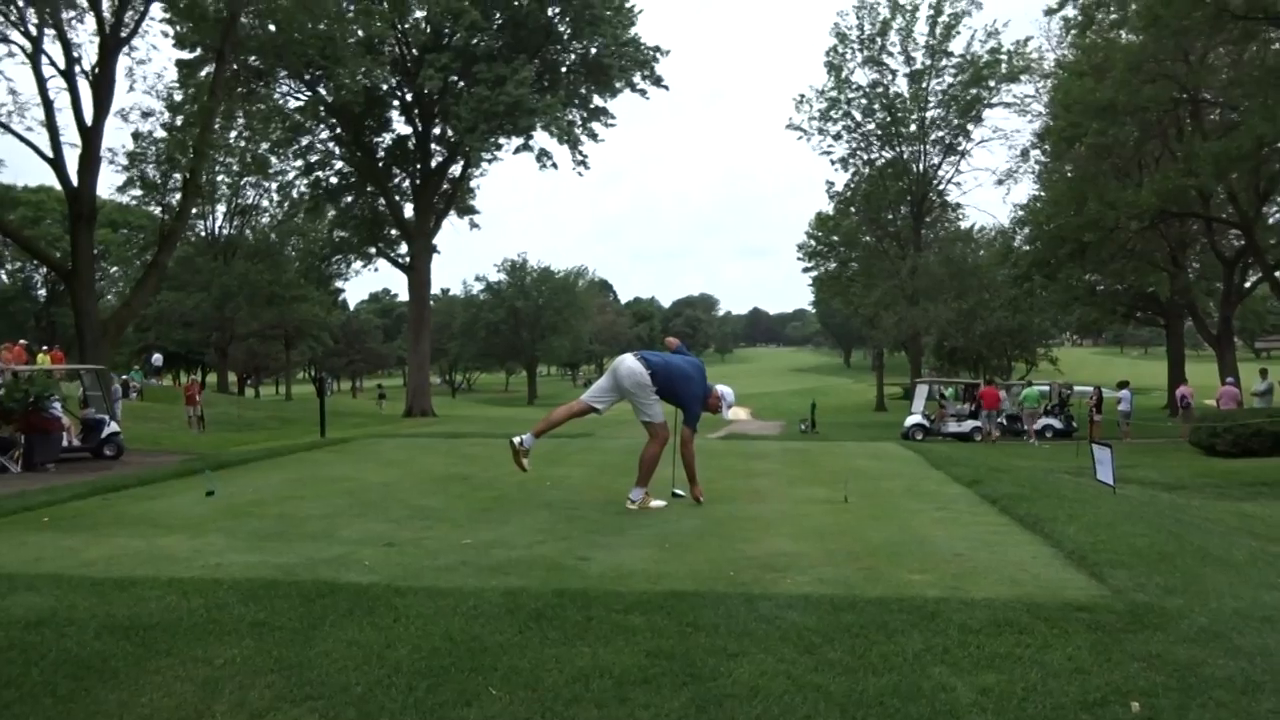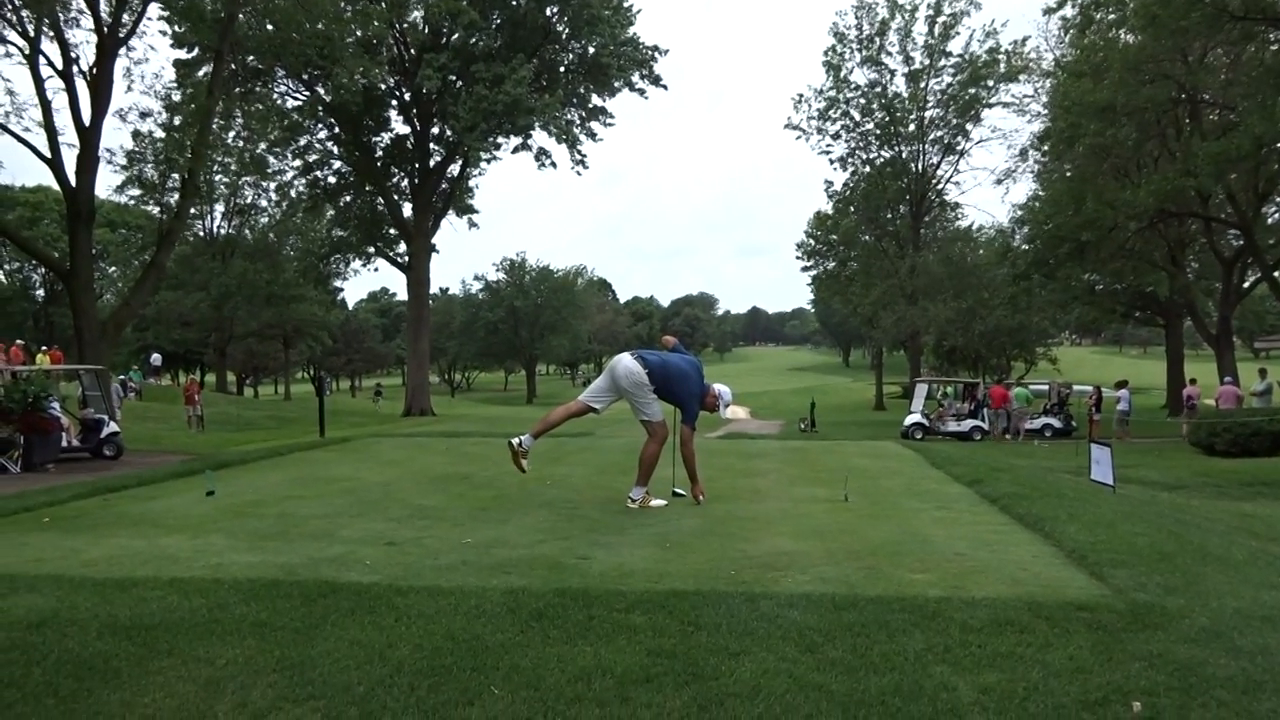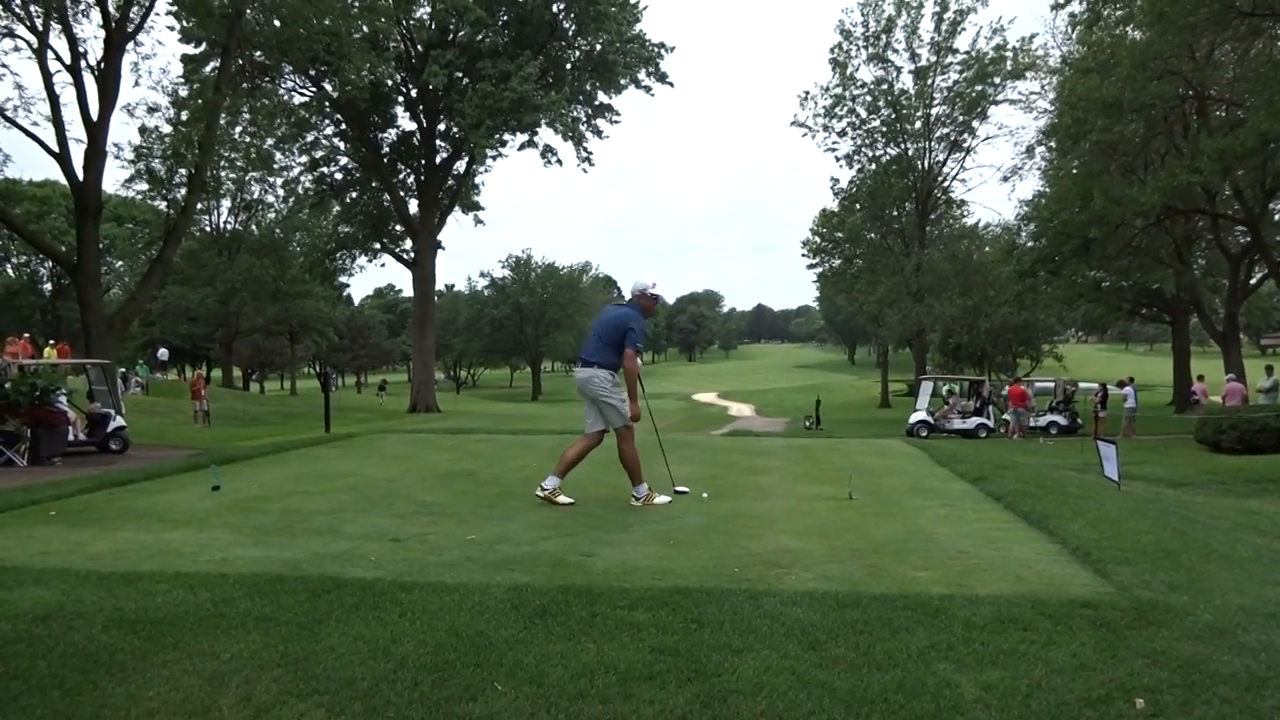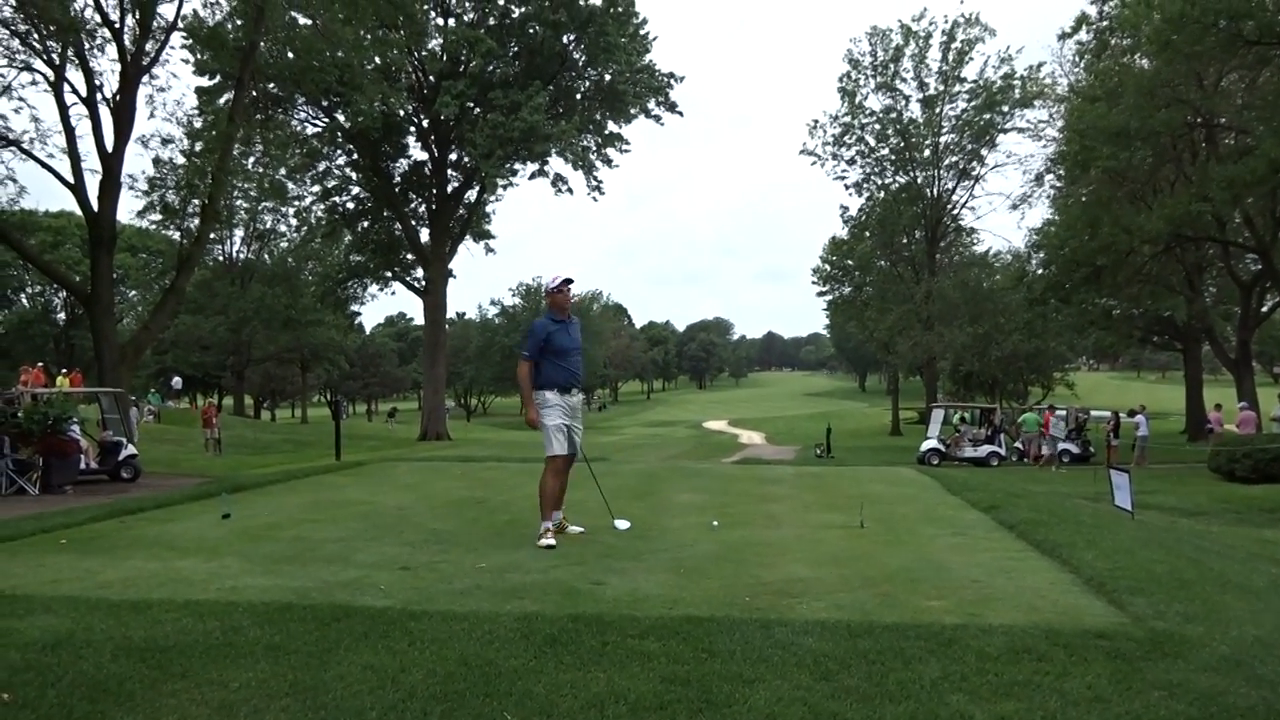
dt=1s
person 1, frame 1
left shoulder: (697, 367)
right shoulder: (695, 398)
left elbow: (669, 341)
right elbow: (686, 446)
right wrist: (694, 485)
left hip: (625, 363)
right hip: (638, 375)
left knee: (579, 407)
right knee: (660, 436)
left ankle: (526, 441)
right ankle: (637, 496)
person 1, frame 2
left shoulder: (695, 366)
right shoulder: (693, 396)
left elbow: (667, 339)
right elbow: (686, 445)
right wrist: (695, 484)
left hip: (622, 362)
right hip: (635, 374)
left knee: (578, 407)
right knee: (659, 435)
left ankle: (524, 442)
right ankle: (638, 495)
person 1, frame 3
left shoulder: (614, 309)
right shoulder: (636, 321)
right elbow: (629, 362)
left wrist: (628, 361)
right wrist: (634, 401)
left hip: (583, 372)
right hip: (601, 377)
left knee: (593, 437)
right knee: (625, 433)
left ankle: (549, 486)
right ankle: (641, 494)
person 1, frame 4
left shoulder: (575, 324)
right shoulder: (541, 327)
right elbow: (523, 367)
right wrist: (529, 406)
left hip: (573, 399)
right hip: (551, 400)
left knee: (568, 461)
right knee: (554, 462)
left ankle: (557, 518)
right ankle: (546, 528)
